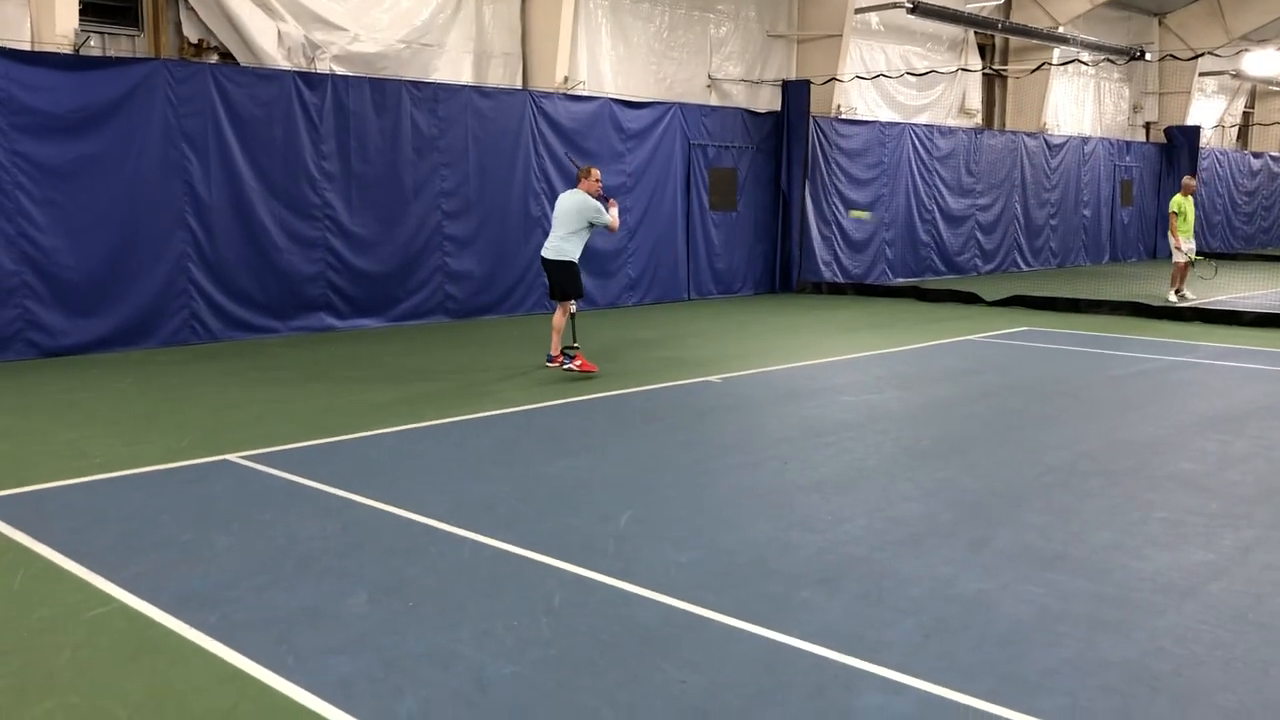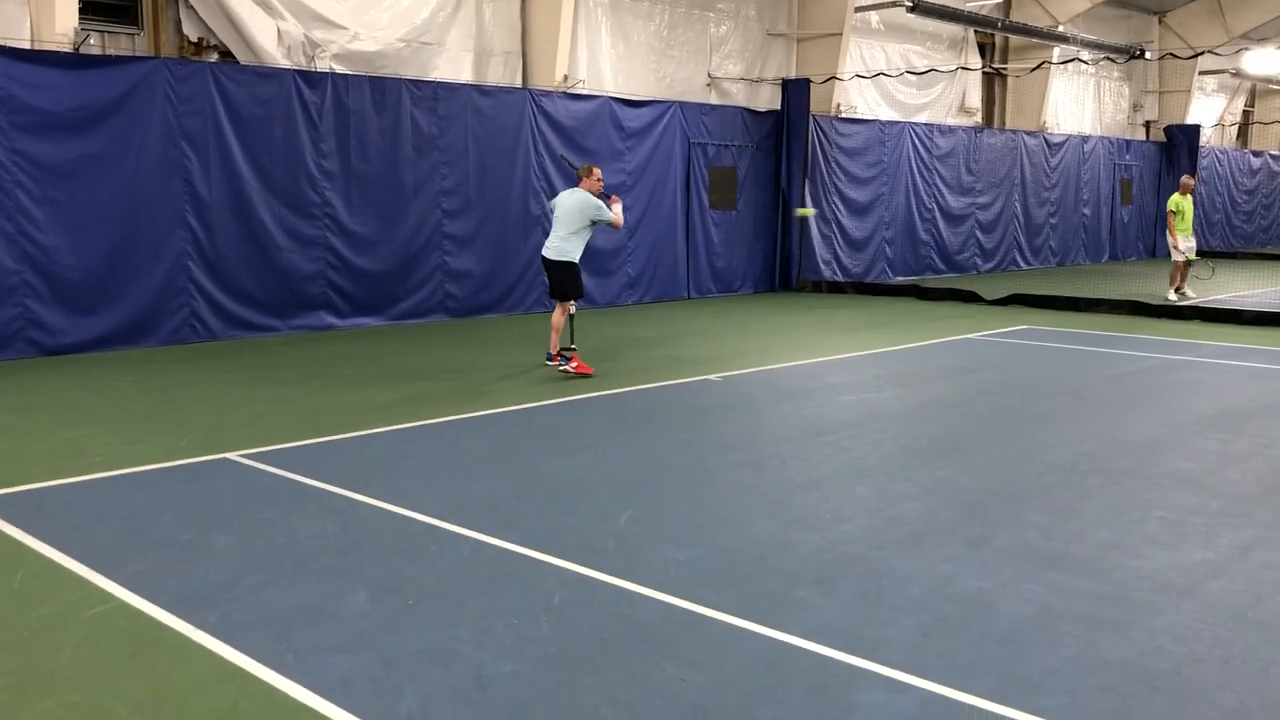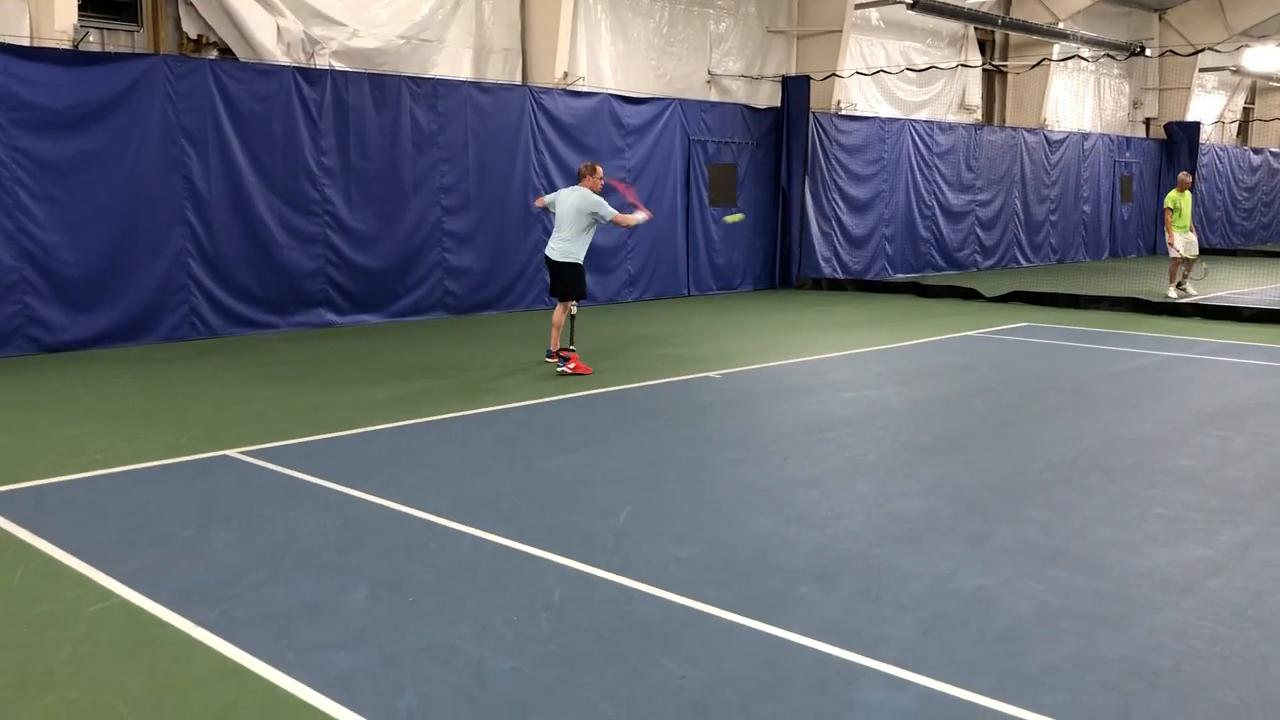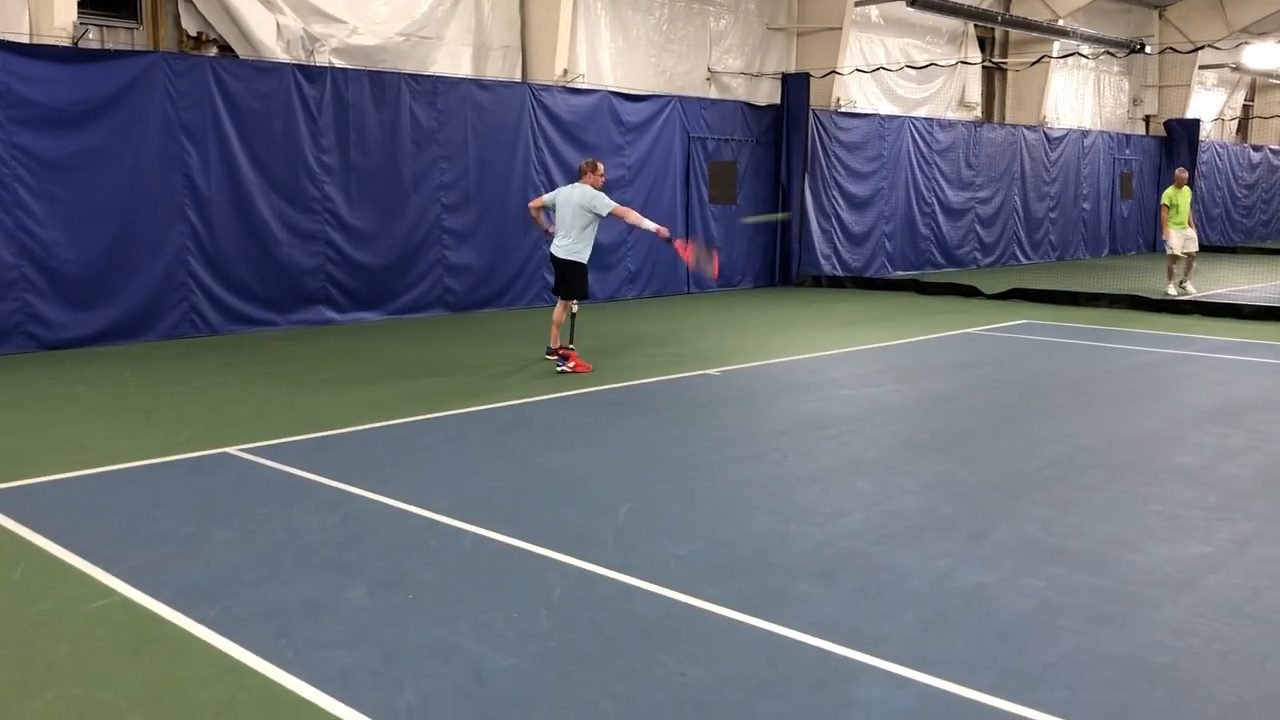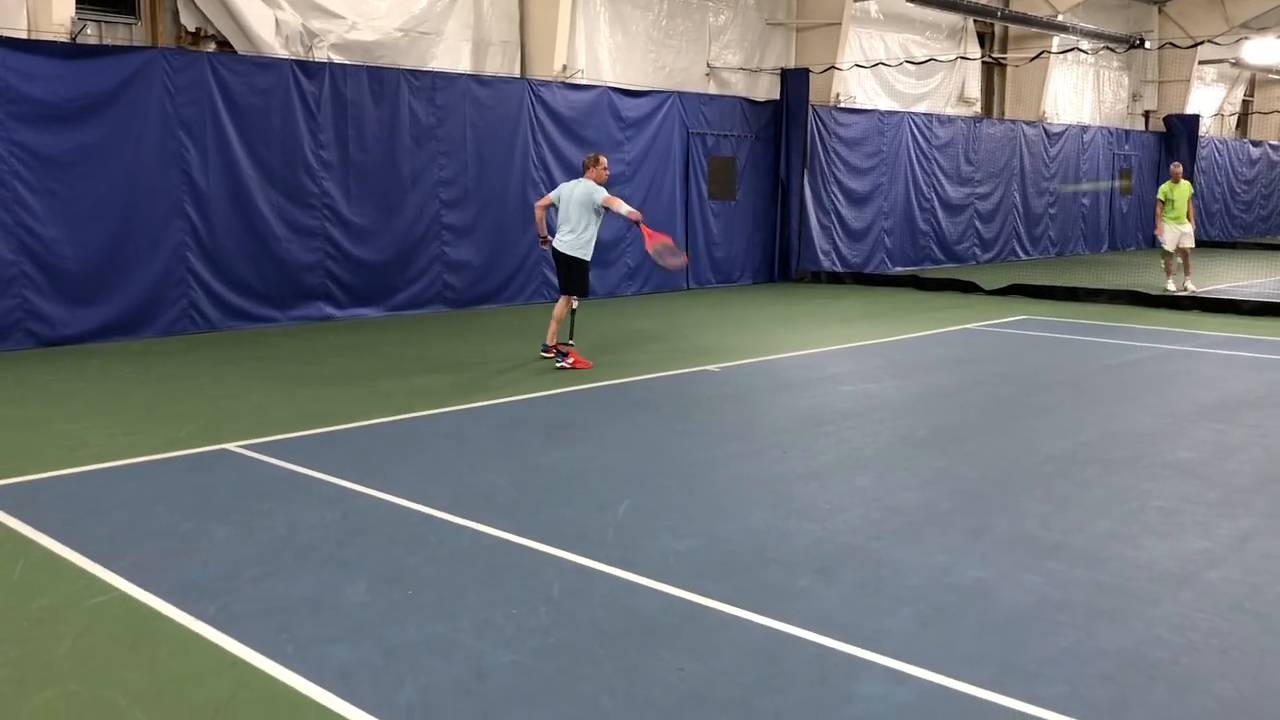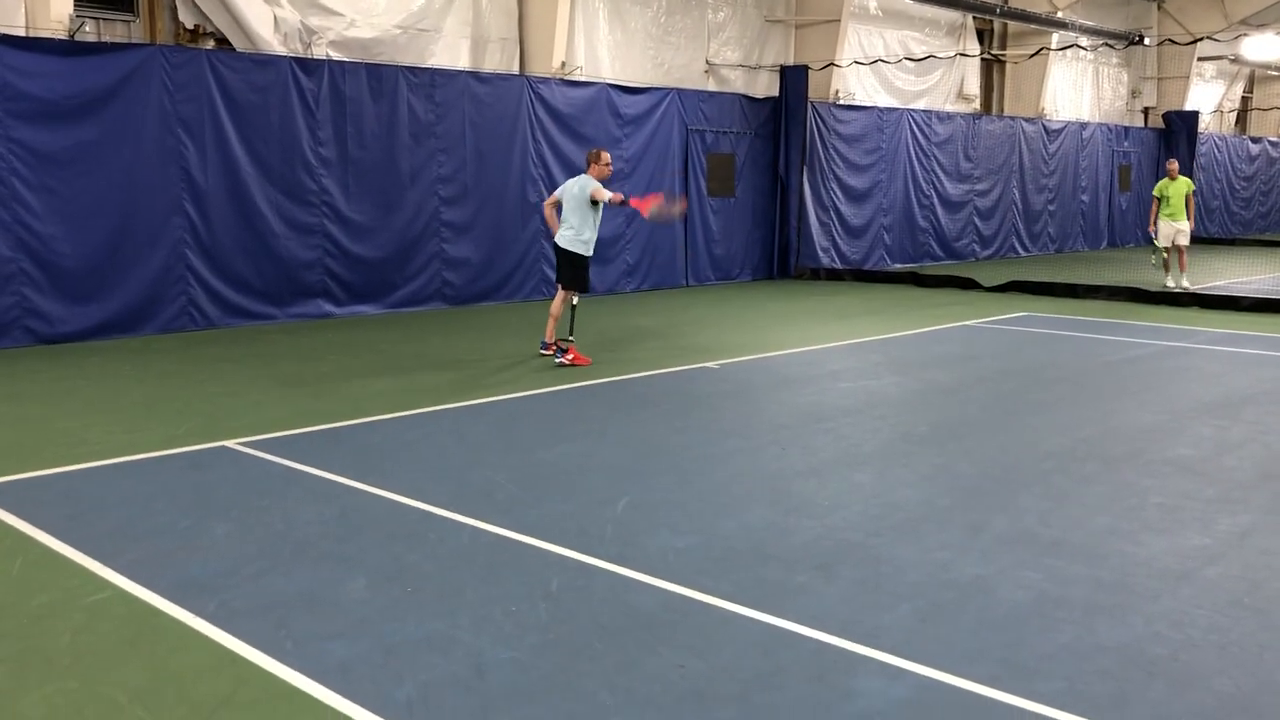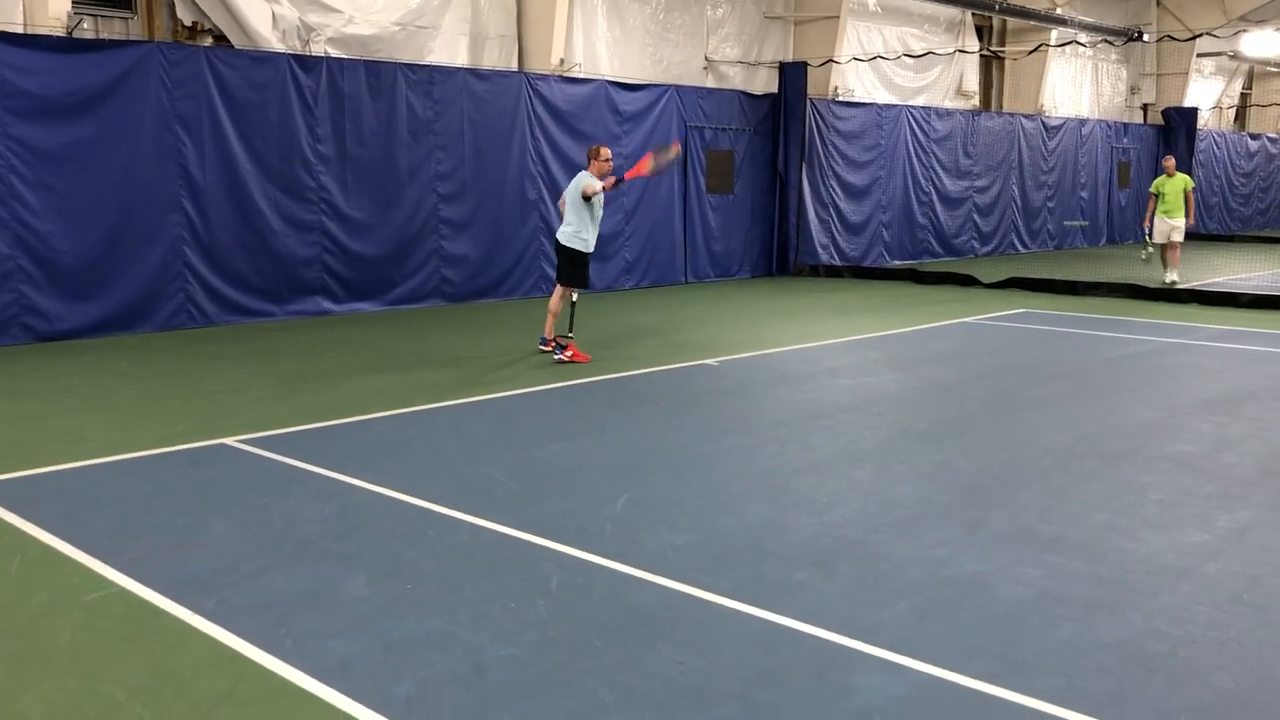
dt=0.1s
person 1, frame 1
left shoulder: (564, 196)
right shoulder: (592, 205)
right elbow: (613, 224)
right wrist: (614, 209)
left hip: (549, 255)
right hip: (563, 259)
left knee: (563, 306)
right knee: (568, 305)
left ankle: (554, 354)
right ankle: (571, 358)
person 1, frame 2
left shoulder: (564, 196)
right shoulder: (592, 204)
left elbow: (554, 206)
right elbow: (617, 222)
right wrist: (616, 206)
left hip: (549, 255)
right hip: (564, 259)
left knee: (561, 304)
right knee: (568, 305)
left ankle: (554, 352)
right ankle: (567, 360)
person 1, frame 3
left shoulder: (563, 193)
right shoulder: (594, 202)
left elbow: (539, 203)
right elbow: (623, 221)
right wrist: (642, 215)
left hip: (553, 255)
right hip: (569, 260)
left knee: (563, 303)
right knee: (568, 304)
left ankle: (554, 350)
right ankle: (566, 360)
person 1, frame 4
left shoulder: (562, 191)
right shoulder: (594, 197)
left elbow: (534, 205)
right elbow: (623, 213)
left wrist: (545, 227)
right wrist: (654, 227)
left hip: (558, 252)
right hip: (573, 258)
left knee: (565, 301)
right knee: (570, 303)
left ankle: (553, 347)
right ankle: (566, 359)
person 1, frame 5
left shoulder: (566, 187)
right shoulder: (593, 191)
left elbow: (539, 205)
right elbow: (611, 202)
left wrist: (543, 235)
right wrist: (629, 211)
left hip: (560, 248)
right hip: (575, 254)
left knee: (565, 298)
right knee: (571, 299)
left ankle: (550, 345)
right ankle: (564, 355)
person 1, frame 6
left shoulder: (573, 183)
right shoulder: (590, 184)
left elbow: (548, 205)
right elbow: (599, 195)
left wrist: (557, 232)
right wrist: (612, 197)
left hip: (565, 244)
right hip: (576, 248)
left knee: (563, 294)
right knee: (570, 296)
left ankle: (548, 342)
right ankle: (563, 351)
person 1, frame 7
left shoulder: (581, 179)
right shoulder: (587, 180)
left elbow: (563, 203)
right elbow: (588, 190)
right wrist: (604, 185)
left hip: (567, 242)
right hip: (576, 245)
left knee: (562, 290)
right knee: (569, 292)
left ankle: (548, 338)
right ankle: (563, 348)
